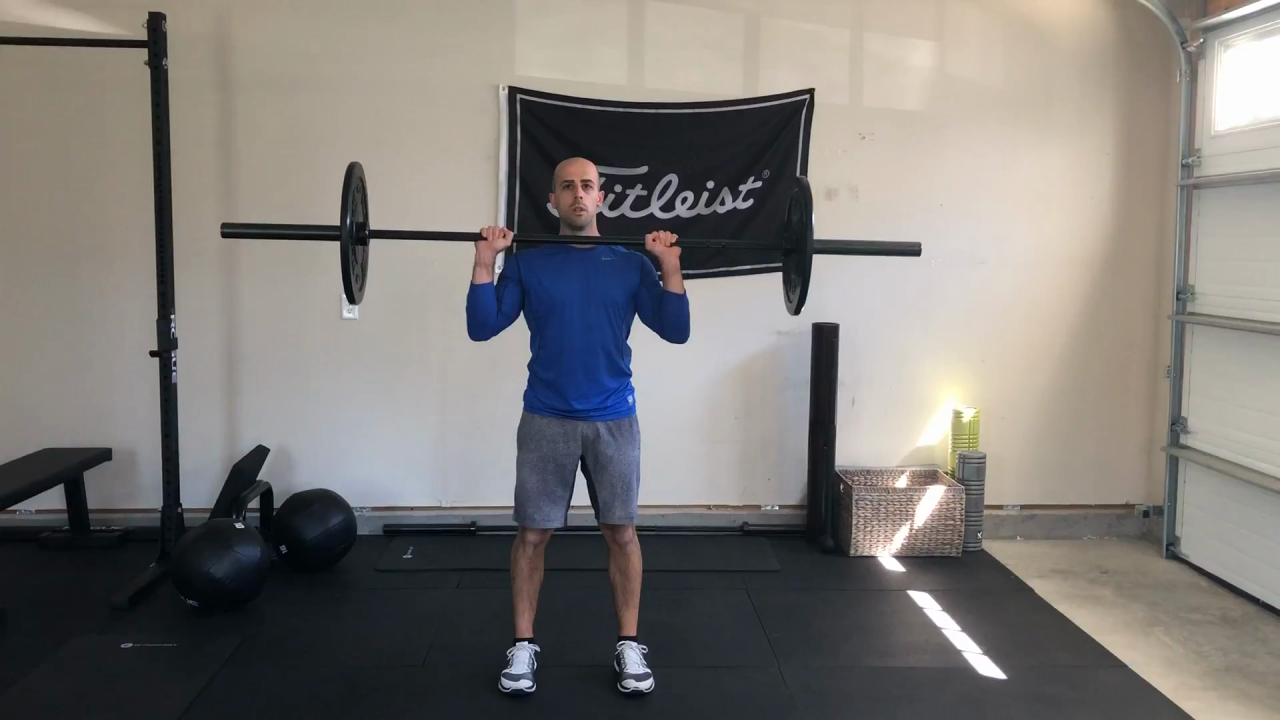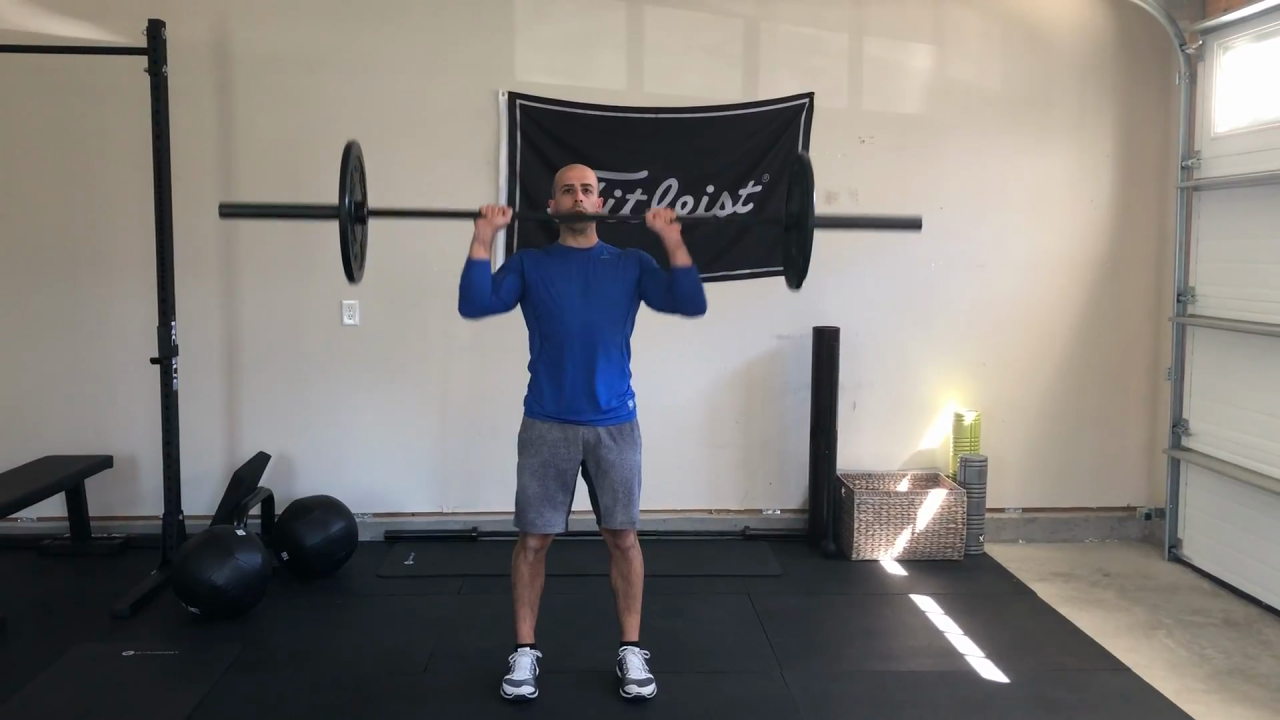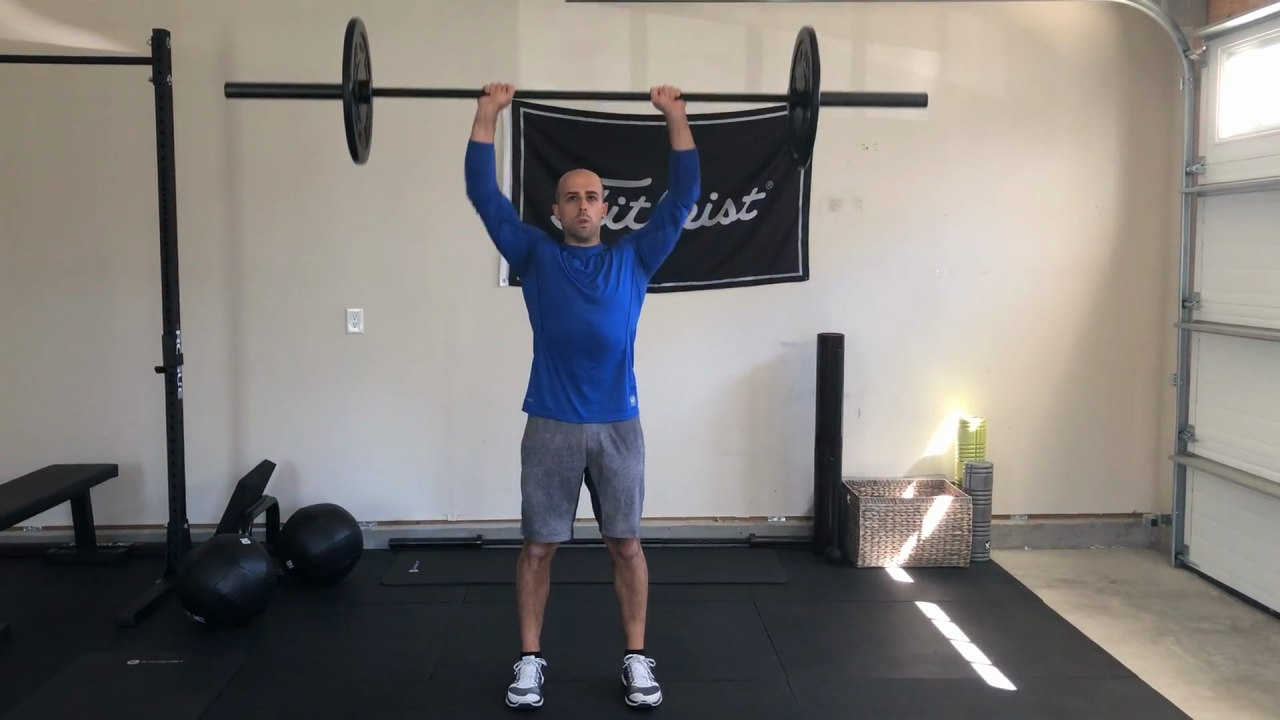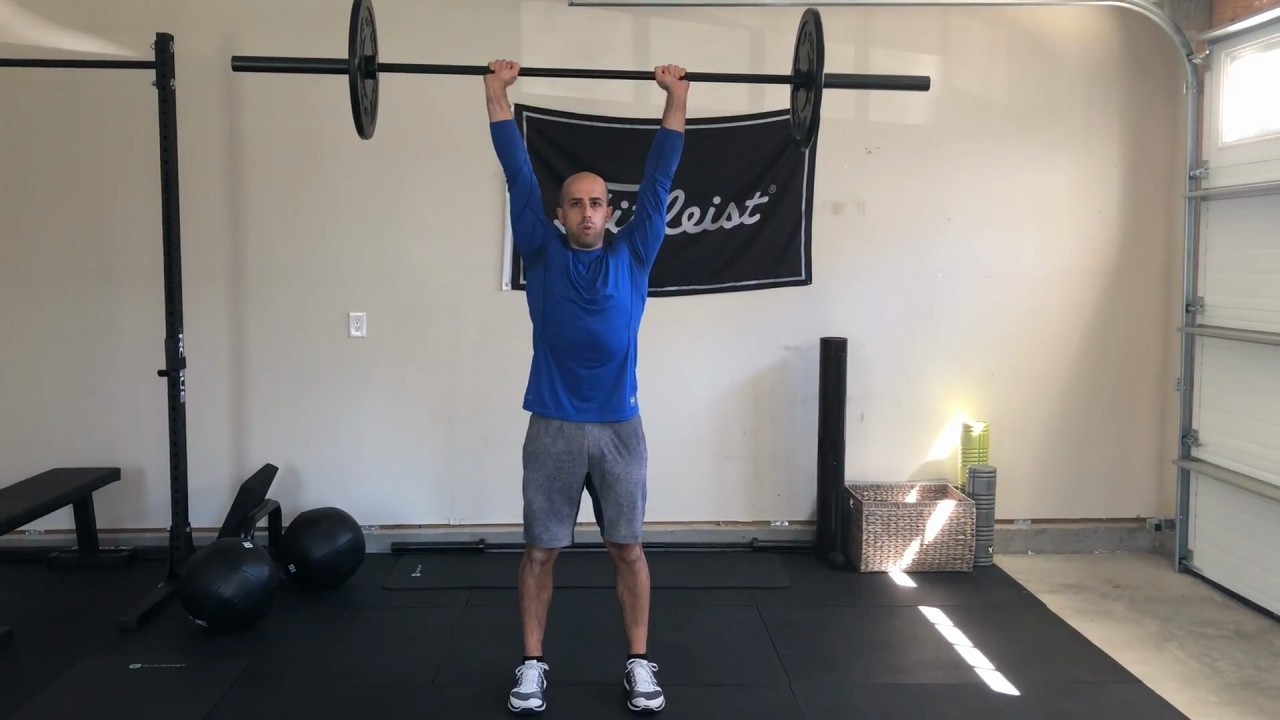
dt=0.5s
person 1, frame 1
left shoulder: (630, 264)
right shoulder: (528, 263)
left elbow: (677, 330)
right elbow: (481, 327)
left wrist: (670, 266)
right wrist: (484, 262)
left hip: (614, 420)
right hip: (545, 419)
left knee: (621, 533)
right knee: (532, 533)
left ankle: (628, 646)
right ankle: (523, 646)
person 1, frame 2
left shoulder: (630, 264)
right shoulder: (529, 264)
left elbow: (691, 303)
right elbow: (473, 303)
left wrist: (673, 239)
right wrist: (483, 238)
left hip: (615, 423)
right hip: (545, 423)
left knee: (622, 536)
right knee: (533, 539)
left ankle: (631, 651)
right ankle: (524, 652)
person 1, frame 3
left shoulder: (634, 258)
right shoulder: (535, 255)
left elbow: (684, 193)
right elbow: (481, 190)
left wrist: (676, 117)
right wrist: (487, 114)
left hip: (618, 427)
right hip: (551, 428)
left knee: (626, 544)
right knee: (537, 547)
left ankle: (636, 659)
right ankle: (530, 659)
person 1, frame 4
left shoulder: (633, 254)
right shoulder: (541, 252)
left elbow: (659, 174)
right elbow: (517, 170)
left wrist: (676, 96)
right wrist: (496, 91)
left hip: (619, 429)
right hip: (552, 430)
left knee: (627, 548)
right knee: (539, 551)
left ankle: (638, 663)
right ankle: (532, 664)
